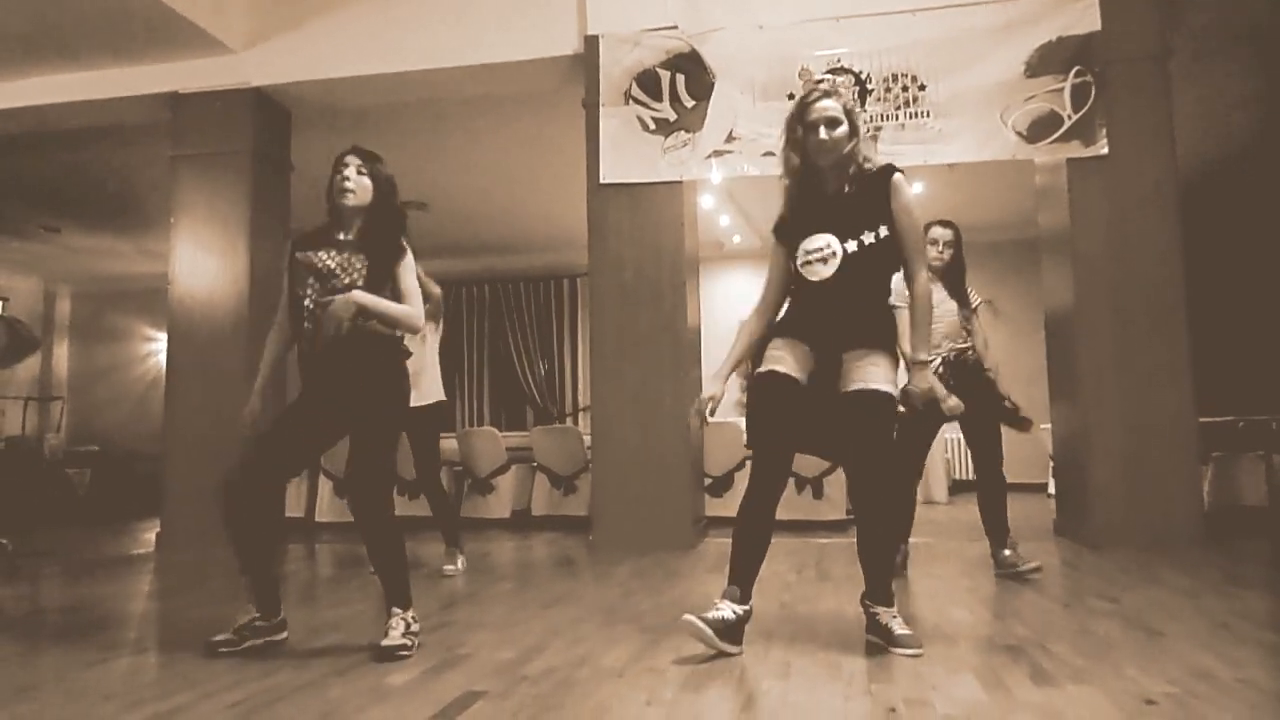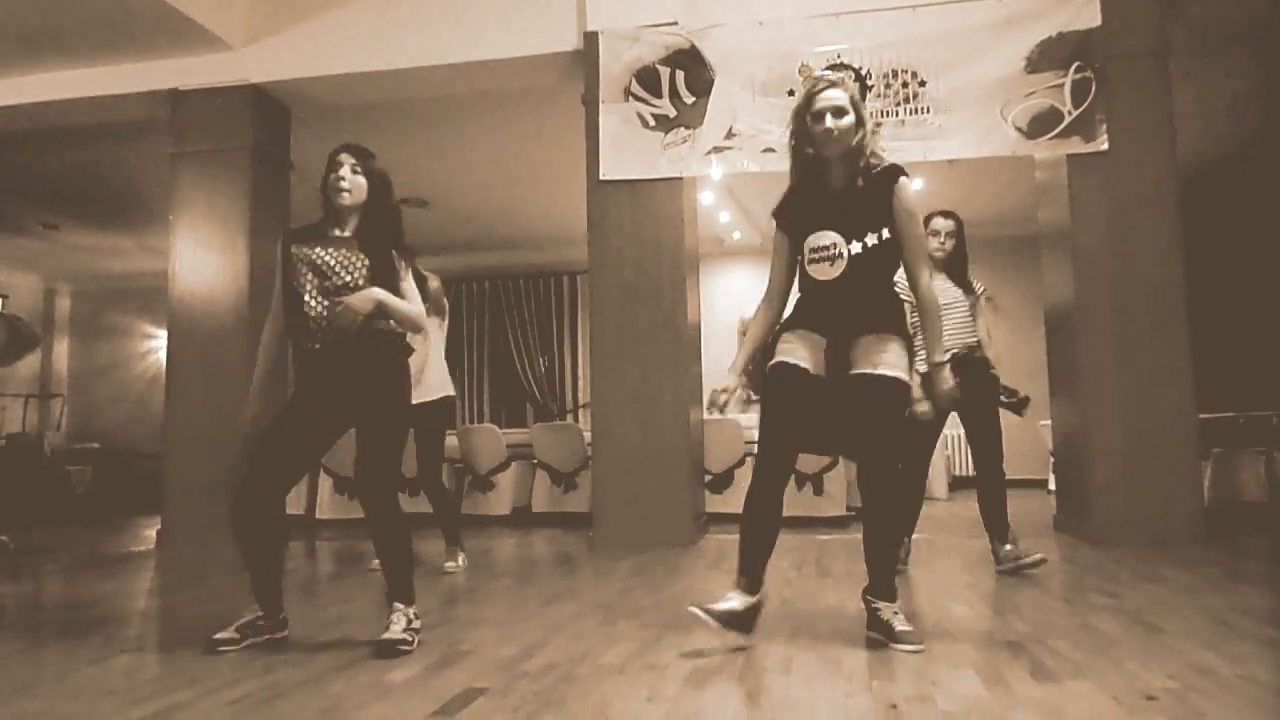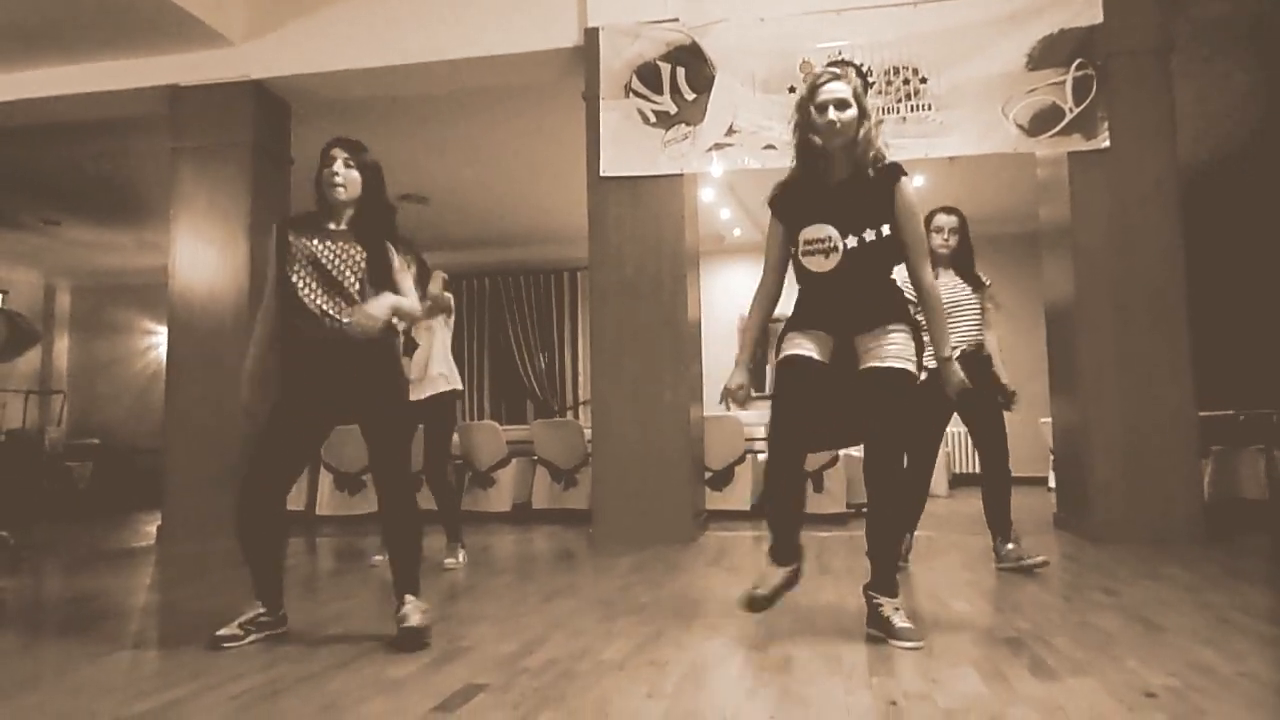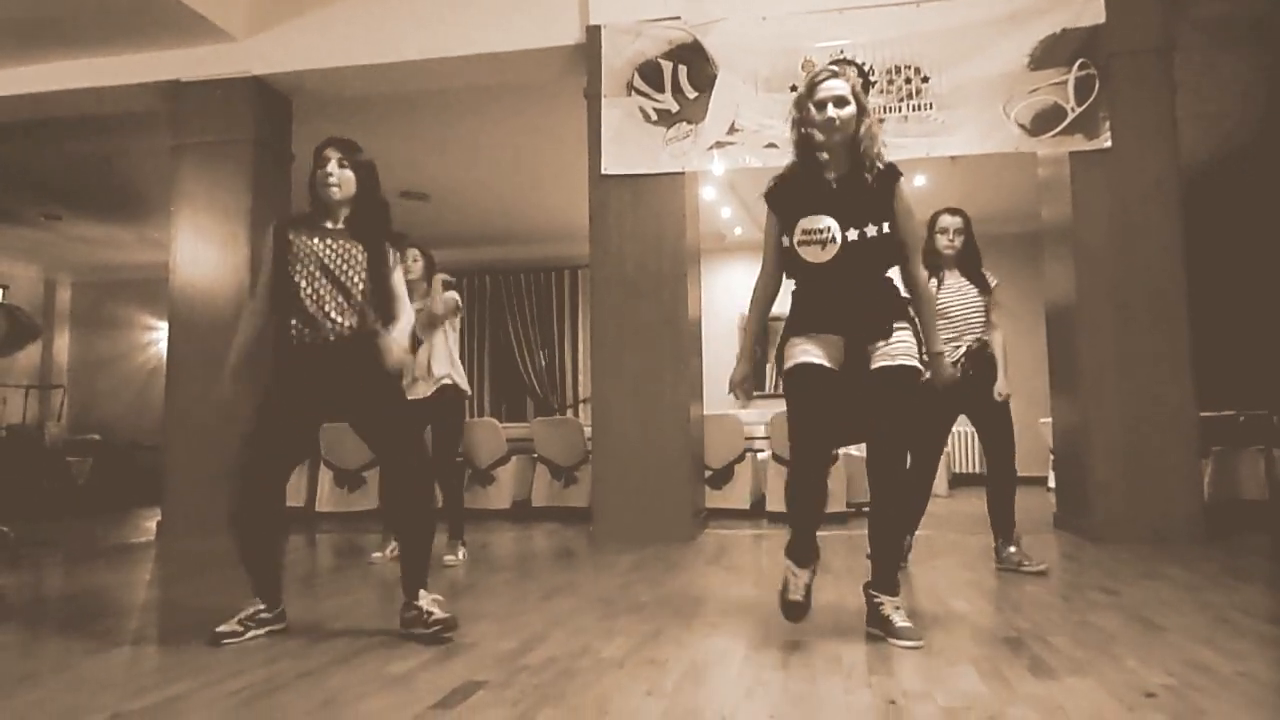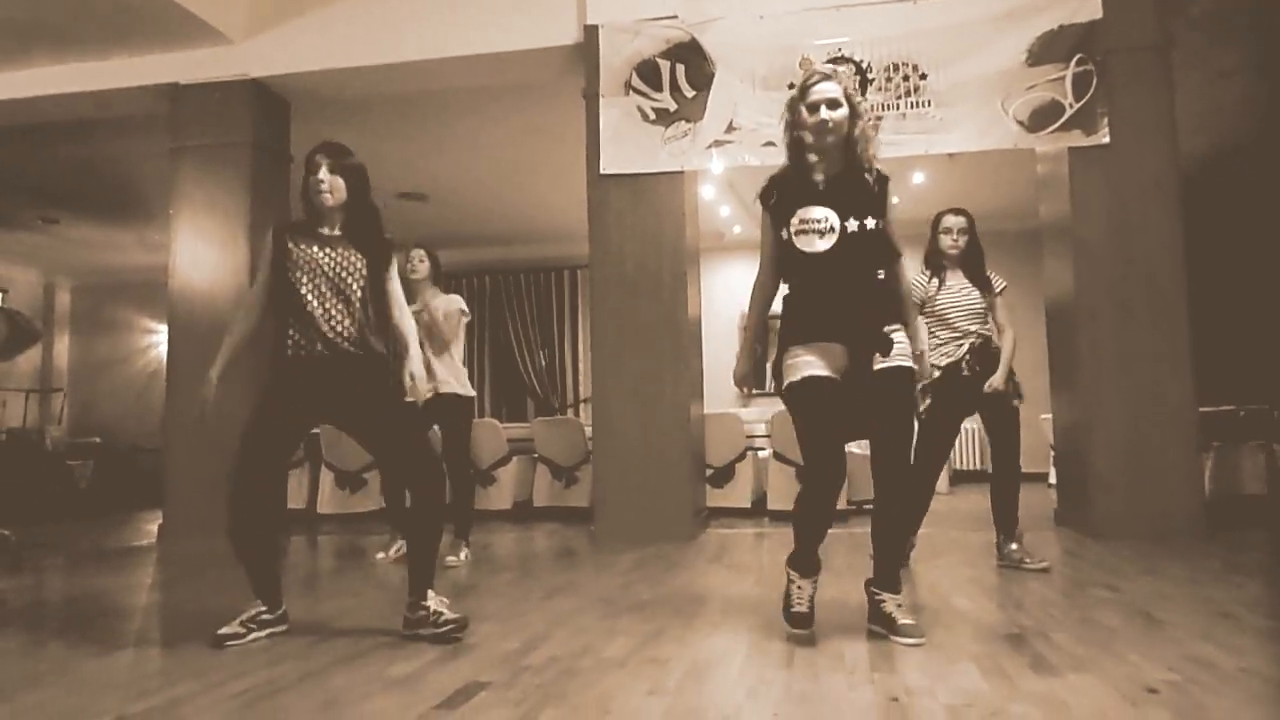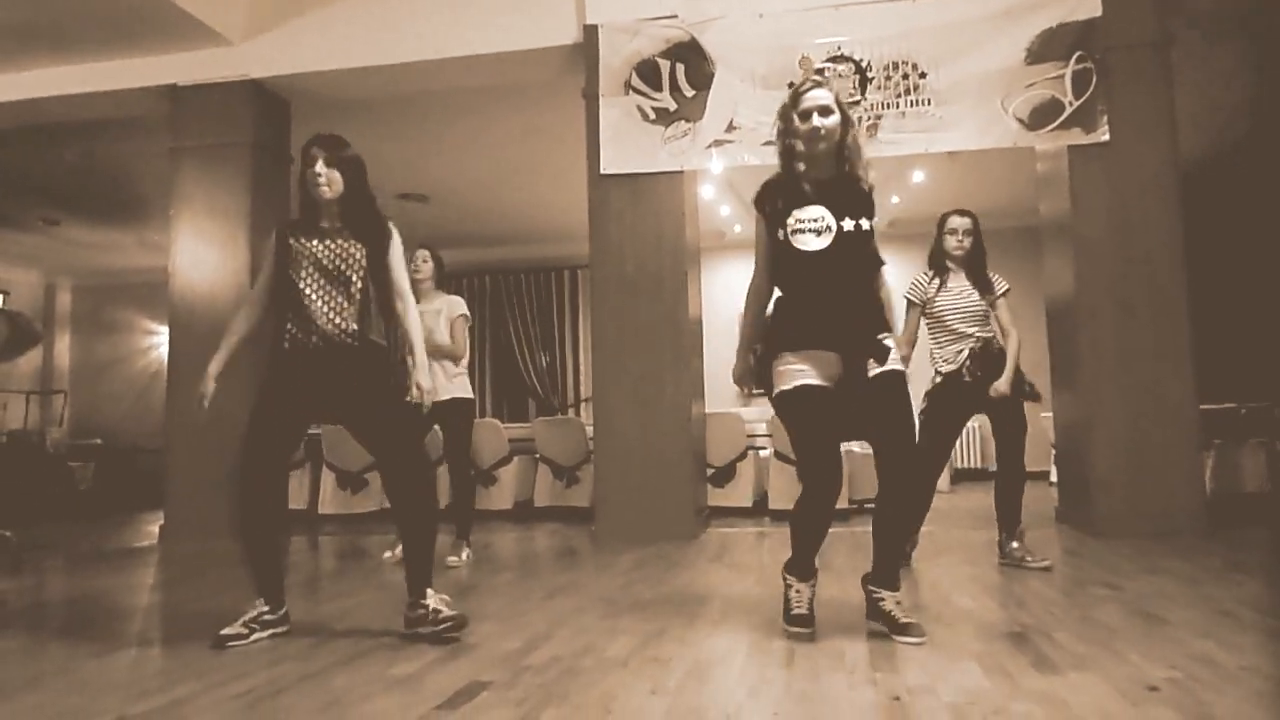
dt=0.1s
person 1, frame 1
left shoulder: (886, 184)
right shoulder: (795, 215)
left elbow: (918, 272)
right elbow: (767, 305)
left wrist: (920, 361)
right wrist: (722, 374)
left hip: (867, 345)
right hip: (797, 343)
left knee: (875, 479)
right knee: (767, 473)
left ankle: (880, 608)
right ankle: (734, 605)
person 1, frame 2
left shoulder: (888, 185)
right shoulder: (794, 206)
left elbow: (920, 274)
right elbow: (772, 298)
left wrist: (936, 360)
right wrist: (734, 373)
left hip: (875, 336)
right hip: (807, 335)
left knee: (881, 469)
right knee: (772, 458)
left ankle: (882, 602)
right ankle: (745, 595)
person 1, frame 3
left shoulder: (890, 181)
right shoulder: (791, 195)
left elbow: (921, 269)
right elbow: (770, 285)
left wrist: (946, 354)
right wrist: (742, 363)
left hip: (881, 328)
right hip: (812, 329)
left knee: (885, 466)
right knee: (786, 447)
left ankle: (884, 598)
right ankle: (783, 558)
person 1, frame 4
left shoulder: (884, 181)
right shoulder: (788, 190)
left elbow: (912, 264)
right elbow: (768, 277)
left wrist: (934, 345)
right wrist: (745, 358)
left hip: (884, 329)
right hip: (814, 331)
left knee: (889, 467)
right knee: (811, 454)
left ankle: (883, 597)
right ankle: (800, 554)
person 1, frame 5
left shoulder: (873, 184)
right shoulder: (781, 191)
left elbow: (894, 265)
right elbow: (767, 278)
left wrist: (914, 338)
right wrist: (747, 353)
left hip: (877, 333)
right hip: (811, 340)
left knee: (894, 467)
right knee: (825, 470)
left ankle: (884, 595)
right ankle: (803, 570)
person 1, frame 6
left shoulder: (860, 191)
right shoulder: (775, 196)
right elbow: (762, 283)
left wrist: (894, 341)
right wrist: (745, 356)
left hip: (869, 343)
right hip: (802, 348)
left knee: (900, 466)
right knee: (823, 478)
left ankle: (883, 593)
right ankle: (799, 579)
person 2, frame 1
left shoulder: (390, 246)
right shoulder: (304, 246)
left elbow: (416, 319)
right elbow: (286, 321)
left wrist: (360, 299)
right wrist: (258, 387)
left hip: (377, 381)
right hip: (320, 387)
left knee: (367, 496)
right knee: (244, 489)
left ankle: (400, 613)
right ankle: (268, 613)
person 2, frame 2
left shoulder: (385, 247)
right shoulder: (296, 243)
left elbow: (418, 319)
right elbow: (278, 318)
left wrist: (379, 297)
right wrist: (257, 388)
left hip: (378, 375)
right hip: (318, 382)
left knee: (376, 490)
right knee: (254, 493)
left ankle: (400, 609)
right ankle: (269, 612)
person 2, frame 3
left shoulder: (379, 240)
right shoulder: (289, 233)
left elbow: (415, 307)
right elbow: (271, 307)
left wrist: (387, 301)
right wrist: (253, 375)
left hip: (372, 369)
right hip: (308, 374)
left knee: (394, 481)
right knee: (259, 489)
left ankle: (408, 601)
right ankle: (270, 608)
person 2, frame 4
left shoulder: (376, 239)
right shoulder: (285, 233)
left elbow: (402, 302)
right elbow: (261, 303)
left wrist: (401, 333)
right wrist: (235, 366)
left hip: (366, 371)
right hip: (299, 372)
left knee: (414, 475)
right knee: (255, 489)
left ankle: (416, 599)
right ankle: (269, 605)
person 2, frame 5
left shoulder: (373, 244)
right shoulder: (283, 239)
left elbow: (397, 308)
right elbow: (255, 306)
left wrist: (413, 355)
right wrist: (218, 366)
left hip: (360, 376)
right hip: (294, 377)
left knee: (426, 473)
right knee: (248, 491)
left ankle: (421, 601)
right ankle: (270, 606)
person 2, frame 6
left shoulder: (379, 232)
right shoulder: (287, 235)
left elbow: (401, 301)
right elbow: (257, 303)
left wrist: (419, 362)
right wrist: (216, 363)
left hip: (361, 369)
right hip: (294, 370)
left knee: (412, 478)
right knee: (255, 485)
left ankle: (423, 599)
right ankle: (271, 606)
person 3, frame 1
left shoulder: (964, 292)
right shoulder: (905, 289)
left elbow: (981, 344)
right elbow: (907, 346)
left wrist: (998, 390)
right wrist: (939, 393)
left hip: (970, 380)
right hip: (930, 384)
left knee: (990, 466)
right knee: (906, 470)
left ankle: (1003, 550)
right ankle: (897, 549)
person 3, frame 2
left shoulder: (967, 282)
right shoulder: (907, 281)
left elbow: (983, 333)
left wrist: (997, 376)
right wrist: (916, 392)
left hip: (974, 376)
left knee: (990, 460)
right knee: (914, 465)
left ankle: (1003, 546)
right ankle: (900, 545)
person 3, frame 3
left shoulder: (975, 278)
right shoulder: (912, 279)
left elbow: (988, 331)
left wrist: (1002, 375)
left hip: (977, 374)
right hip: (935, 378)
left knee: (996, 460)
right knee: (919, 463)
left ankle: (1005, 545)
right ankle: (901, 541)
person 3, frame 4
left shoulder: (982, 279)
left elbow: (996, 332)
left wrist: (1002, 378)
left hip: (983, 375)
left knee: (1002, 461)
right knee: (922, 464)
left ankle: (1007, 547)
right ankle: (900, 541)
person 3, frame 5
left shoulder: (987, 279)
right shoulder: (921, 283)
left elbow: (1007, 332)
left wrist: (1003, 372)
left hip: (990, 372)
right hip: (949, 378)
left knee: (1007, 459)
right knee: (927, 461)
left ankle: (1009, 544)
person 3, frame 6
left shoulder: (989, 281)
right shoulder: (924, 284)
left elbow: (1010, 333)
right elbow: (909, 339)
left wrist: (1008, 375)
left hip: (994, 373)
right hip: (951, 381)
left knee: (1012, 457)
right knee: (927, 461)
left ankle: (1011, 541)
person 4, frame 1
left shoulder: (429, 316)
left elbow: (436, 294)
left wrist: (415, 270)
left hip: (424, 403)
left knee: (428, 477)
left ankle: (454, 548)
person 4, frame 2
left shoulder: (435, 309)
left elbow: (435, 287)
left wrist: (419, 272)
left hip: (432, 399)
left knee: (428, 475)
left ankle: (454, 546)
person 4, frame 3
left shoulder: (442, 305)
left elbow: (433, 292)
left wrist: (435, 274)
left hip: (439, 393)
right hip: (405, 395)
left knee: (435, 471)
left ankle: (455, 543)
person 4, frame 4
left shoulder: (449, 298)
left elbow: (435, 313)
left wrist: (437, 282)
left hip: (446, 389)
right hip: (412, 394)
left knee: (444, 466)
left ankle: (456, 540)
right ankle: (393, 538)
person 4, frame 5
left shoulder: (452, 302)
right shoulder: (405, 310)
left elbow: (444, 340)
left wrist: (429, 303)
left hip: (453, 393)
left knee: (458, 467)
left ankle: (460, 541)
right ankle: (399, 535)
person 4, frame 6
left shoulder: (454, 305)
left elbow: (457, 354)
left wrist: (425, 339)
left hip: (454, 396)
left knee: (460, 469)
left ankle: (462, 541)
